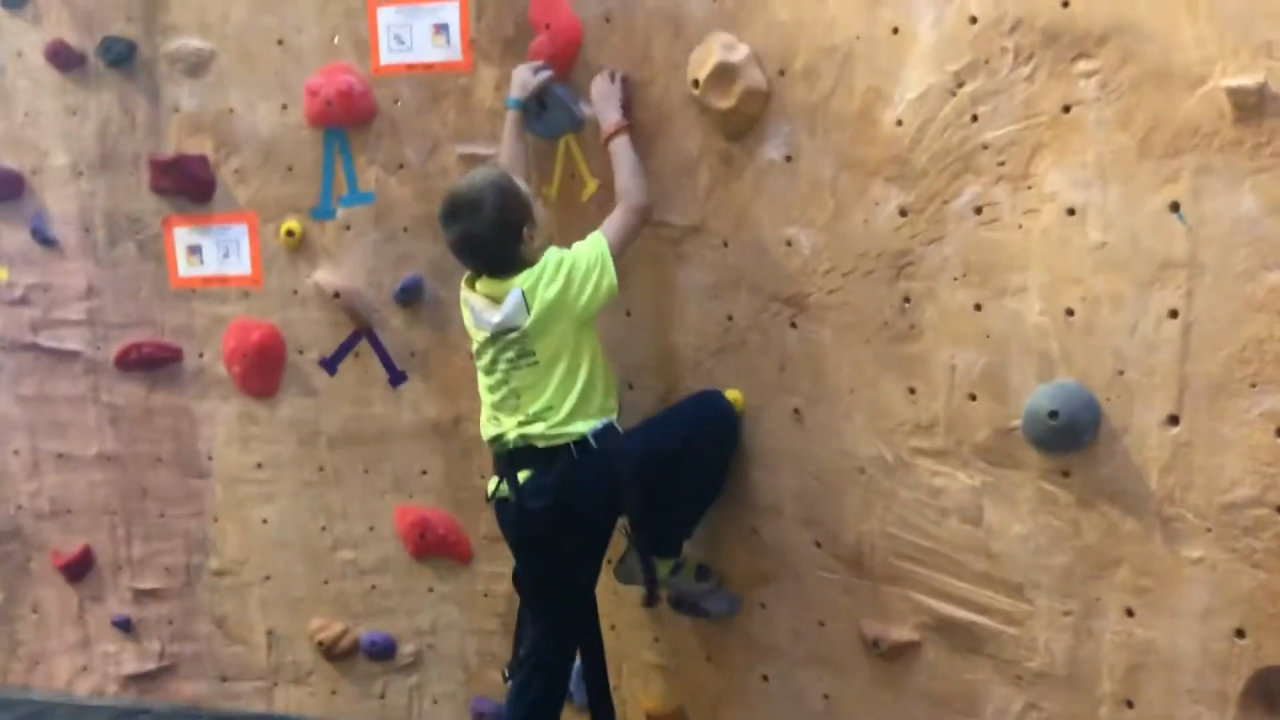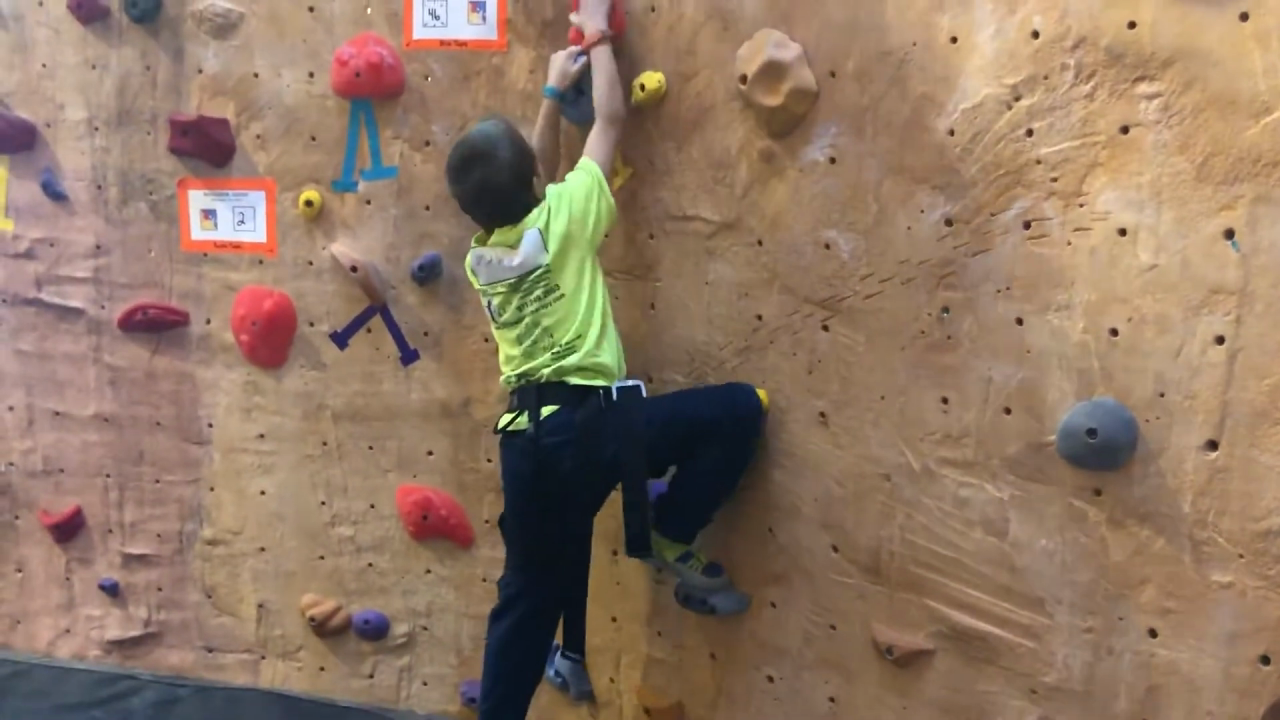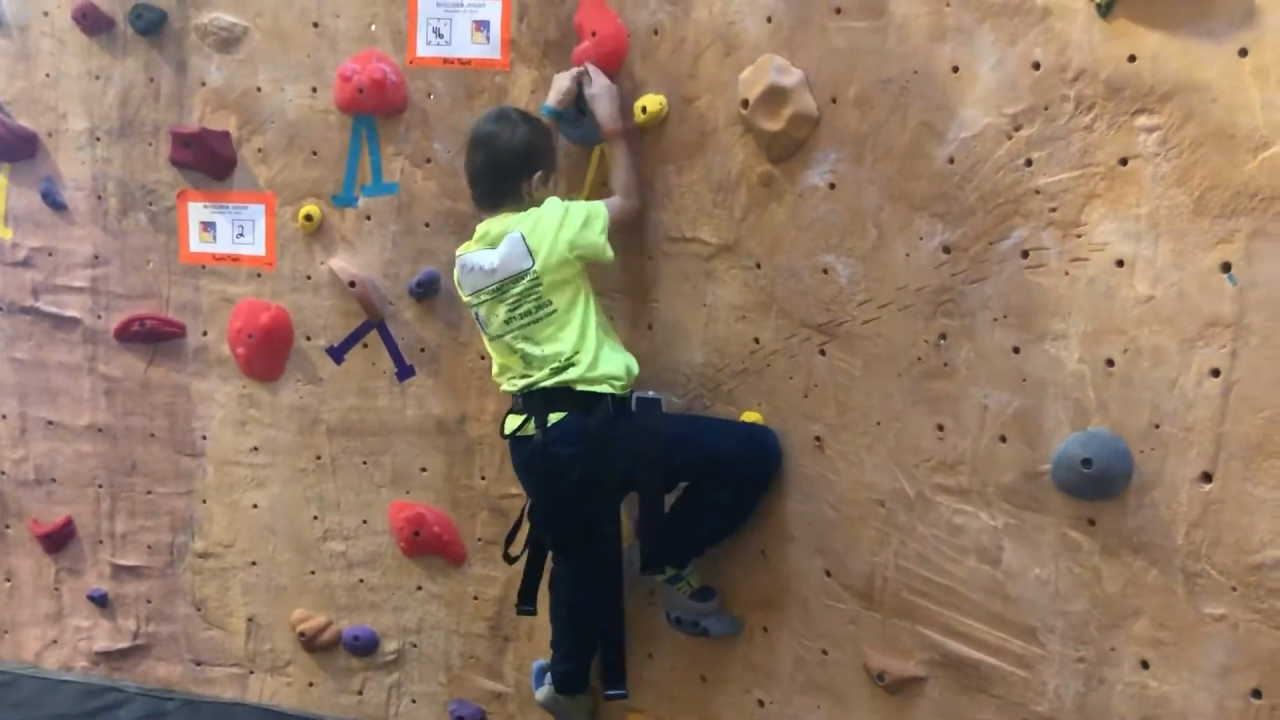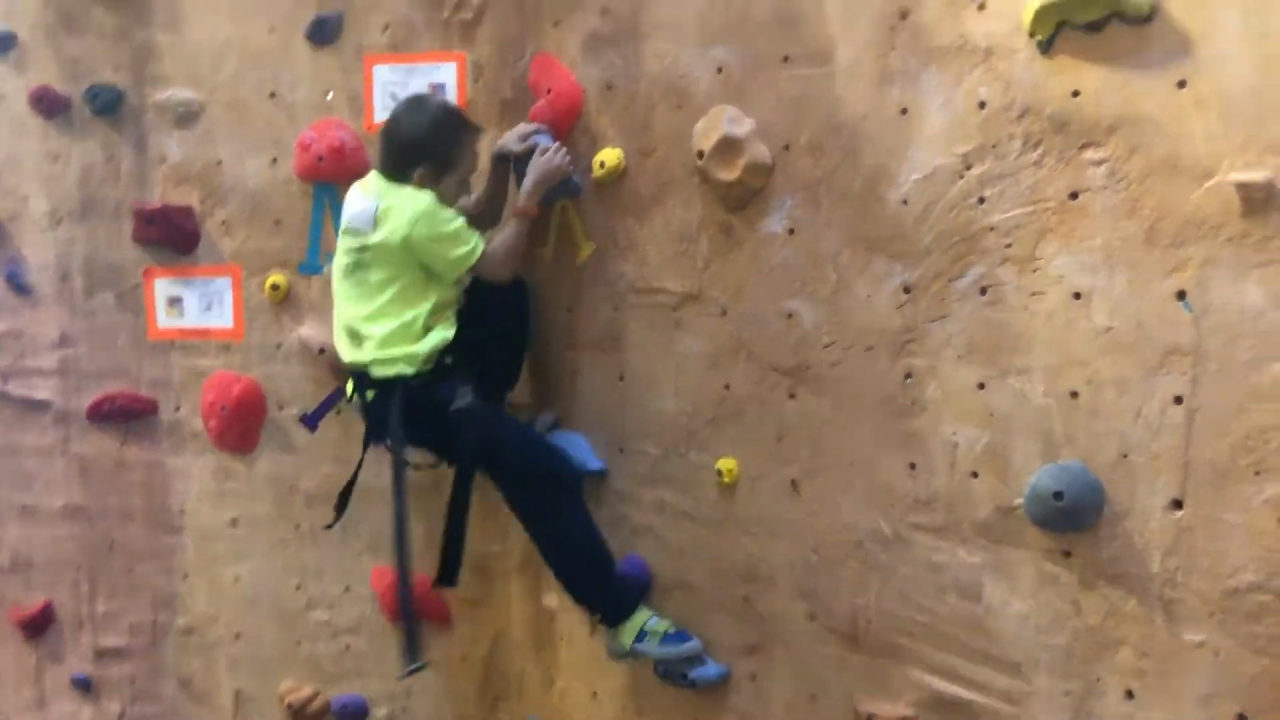
dt=1s
person 1, frame 1
left shoulder: (475, 291)
right shoulder: (558, 280)
left elbow: (499, 194)
right elbow: (634, 206)
left wrist: (516, 106)
right wrist: (613, 122)
left hip: (520, 489)
right hip: (578, 476)
left knee: (548, 631)
right knee: (712, 415)
right ankle: (656, 555)
person 1, frame 2
left shoulder: (479, 258)
right shoulder: (564, 217)
left elbow: (521, 188)
right elbow: (611, 119)
left wrist: (552, 93)
left hip: (528, 437)
right hip: (594, 423)
left knee: (528, 592)
right knee: (739, 408)
right ankle: (667, 536)
person 1, frame 3
left shoulder: (469, 260)
right shoulder: (550, 227)
left elbow: (519, 202)
right elbow: (627, 203)
left wrist: (549, 115)
right wrist: (610, 119)
left hip: (532, 439)
right hip: (595, 428)
left knee: (576, 561)
right knee: (755, 451)
right ankle: (663, 561)
person 1, frame 4
left shoulder: (368, 191)
right shoulder: (417, 211)
left elbow: (473, 226)
right elbow: (497, 266)
left wrist: (500, 164)
right wrist: (532, 191)
left hip: (385, 376)
right hip: (409, 394)
left knee: (502, 298)
right knee: (547, 475)
left ankle: (489, 412)
right ankle: (621, 616)
